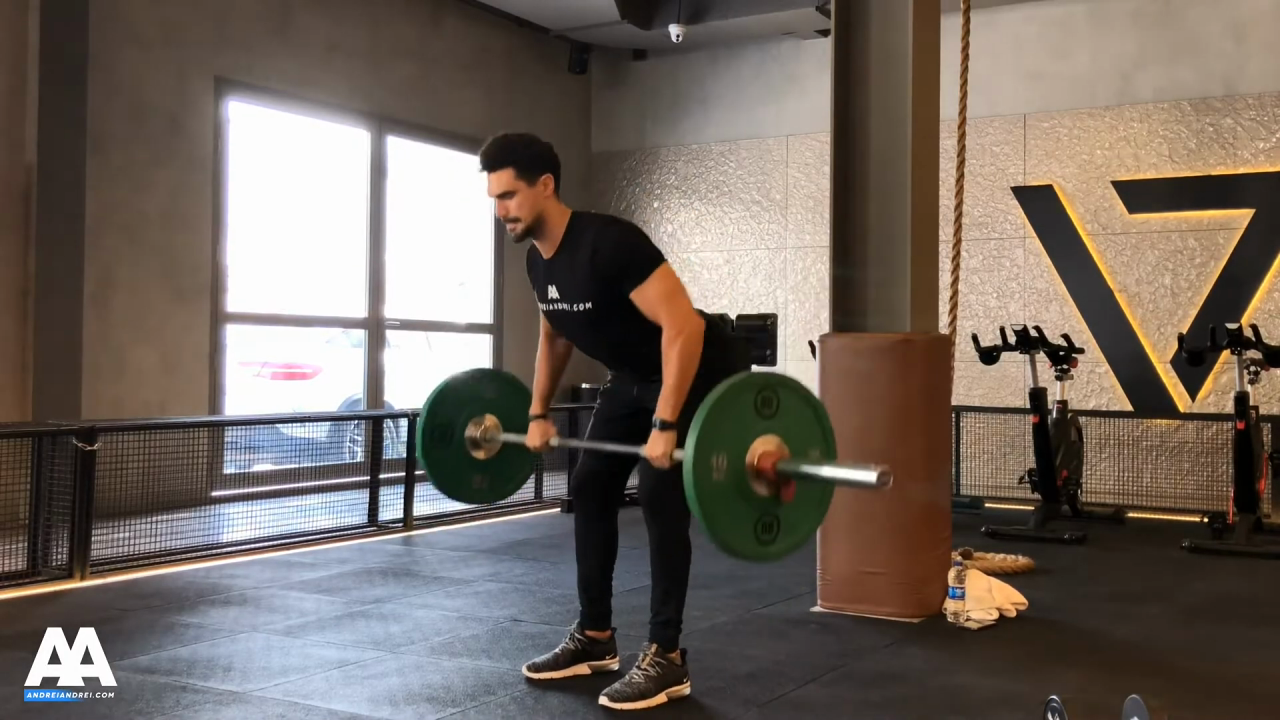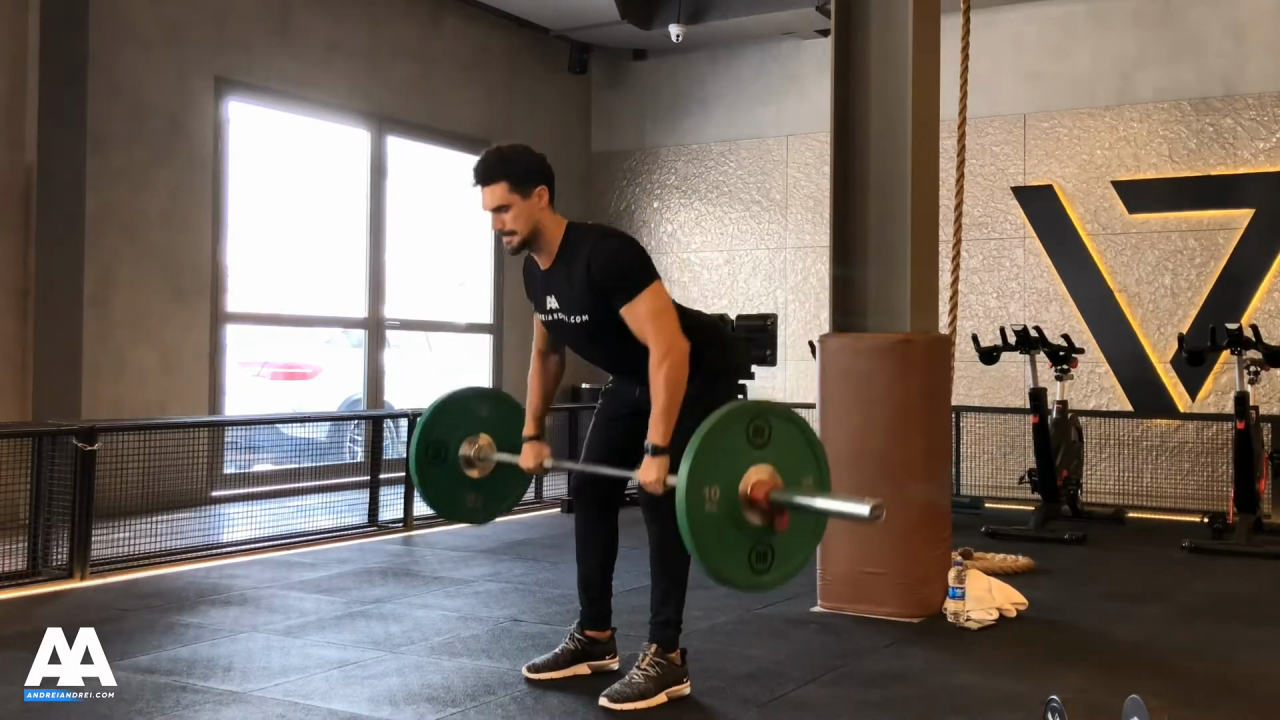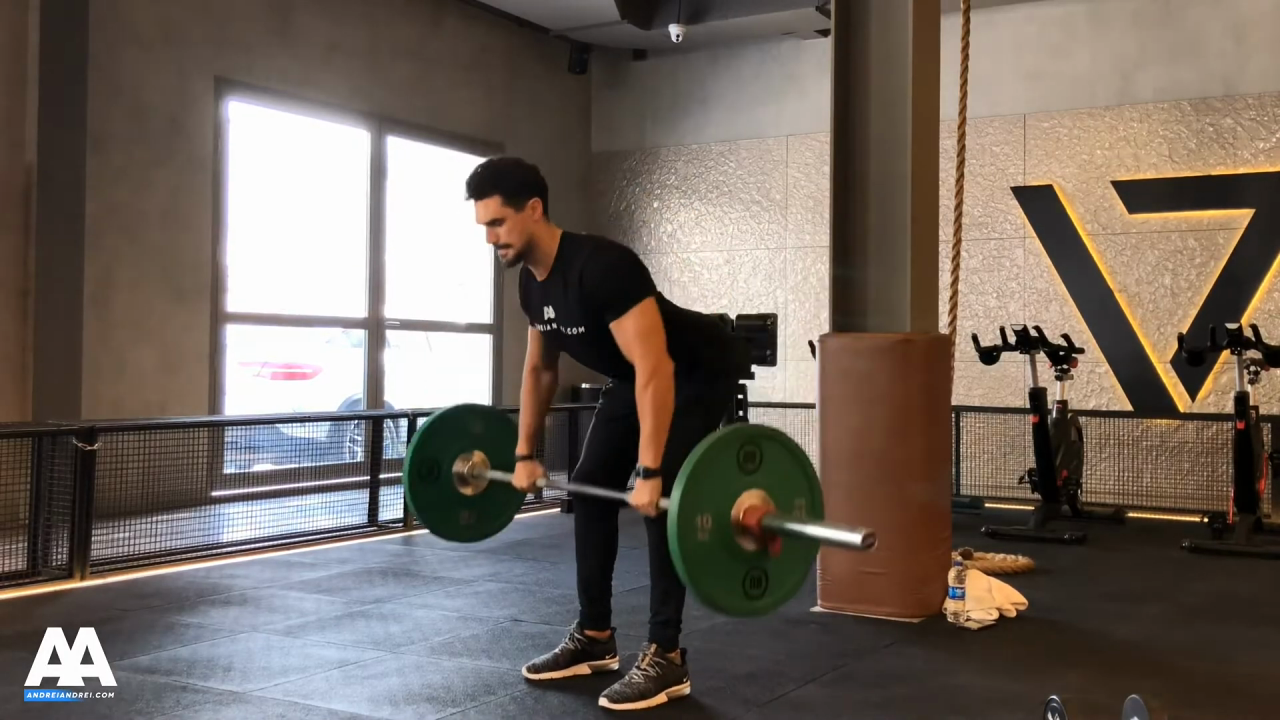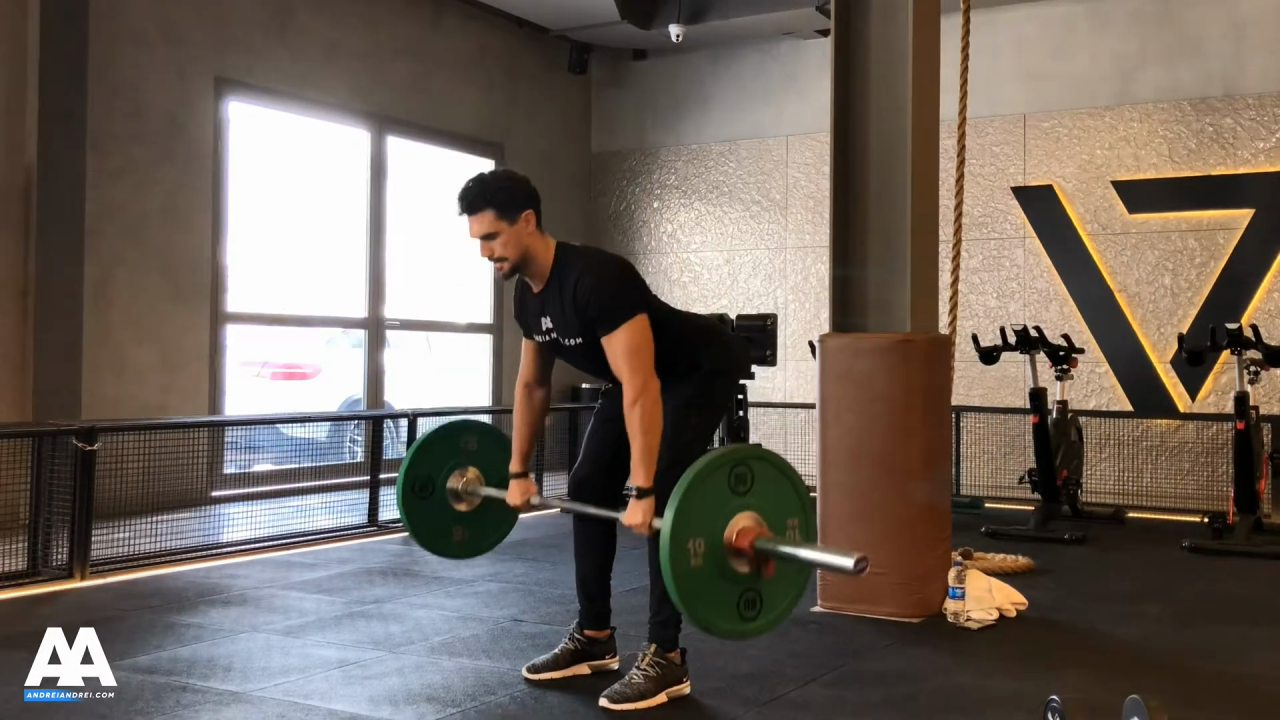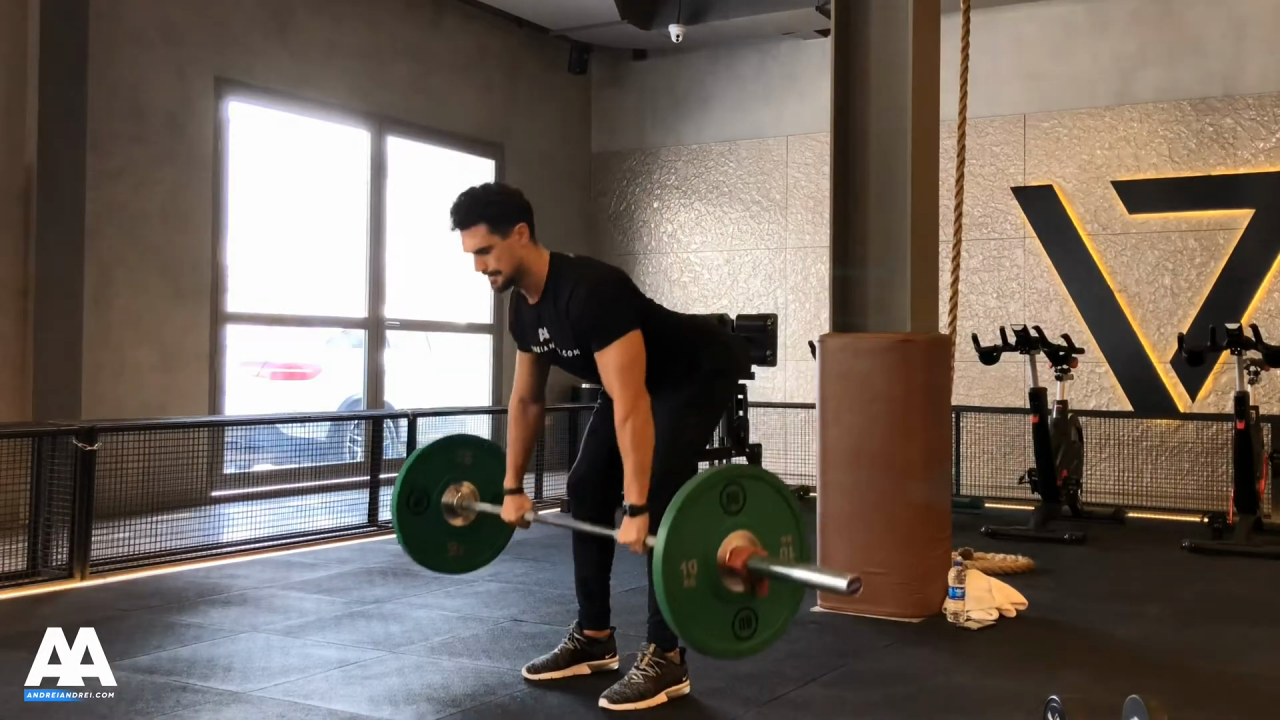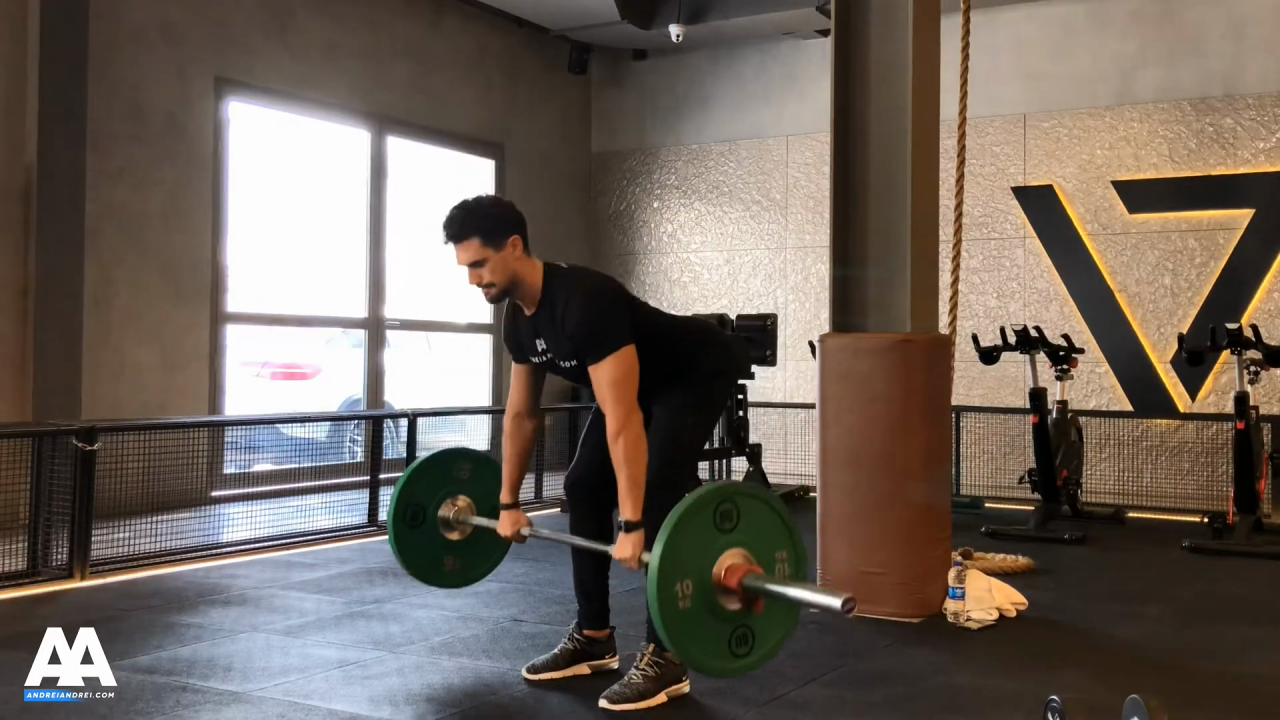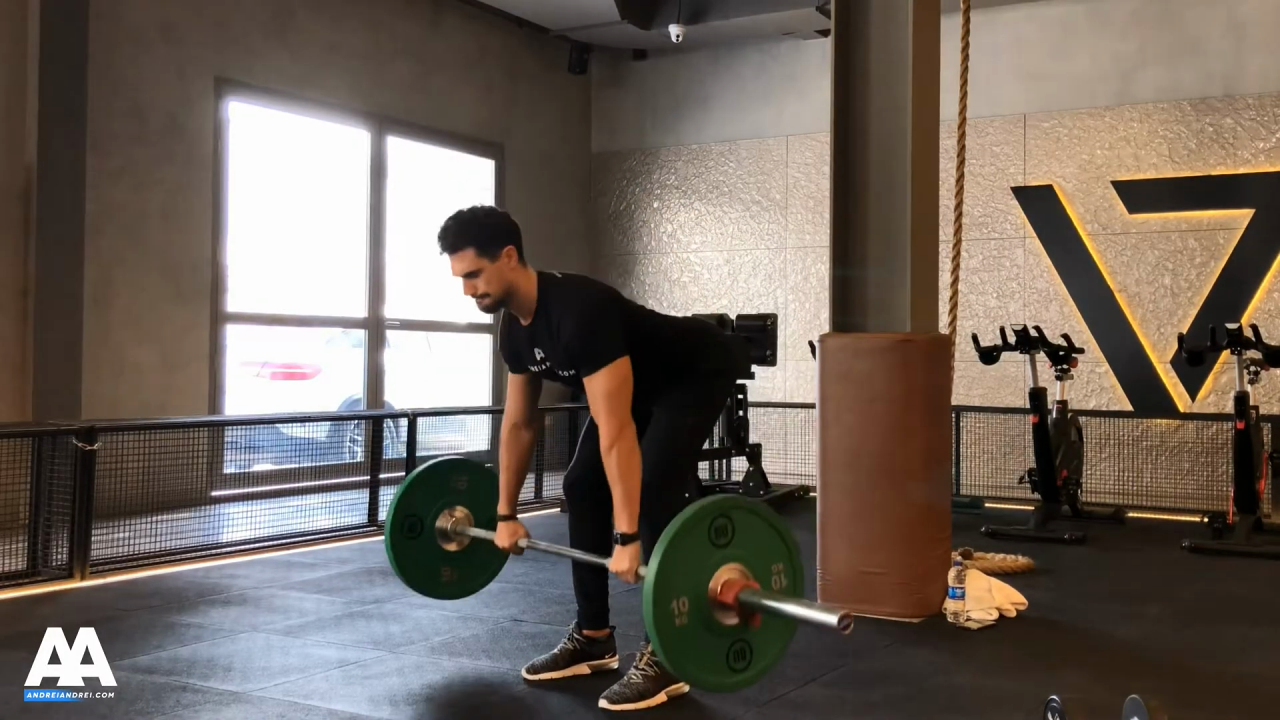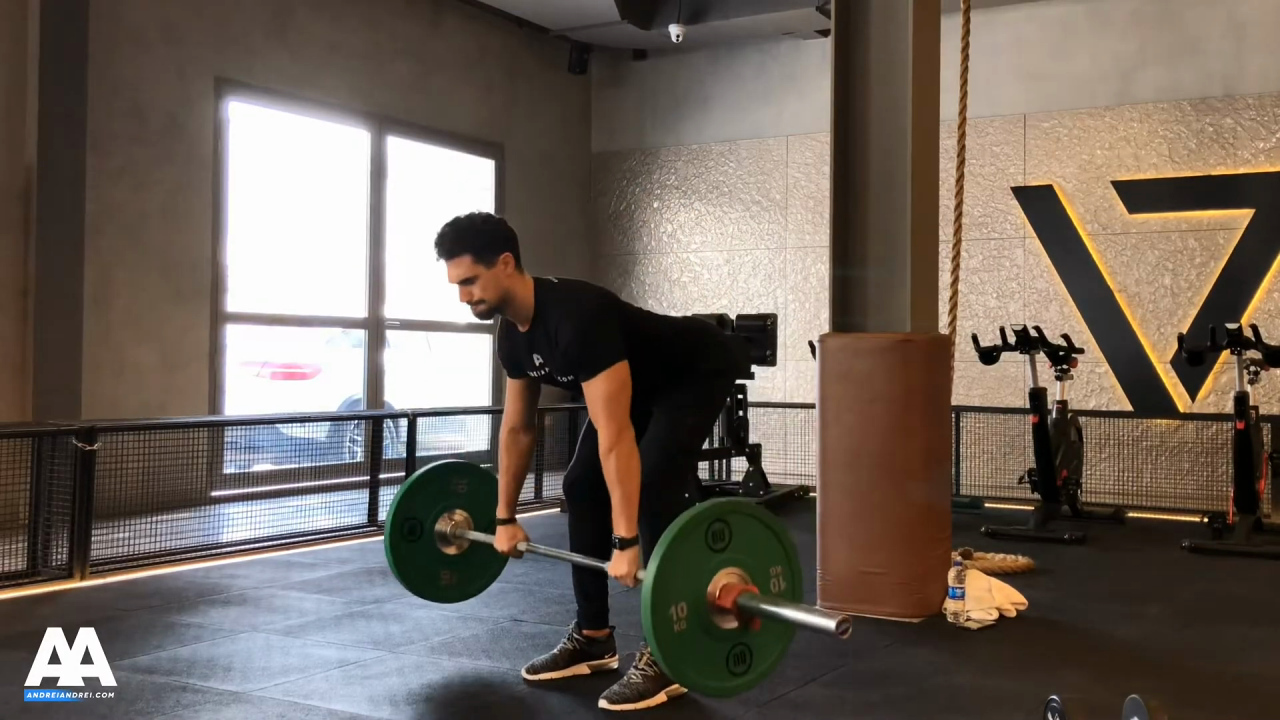
dt=0.1s
person 1, frame 1
left shoulder: (609, 243)
right shoulder: (538, 262)
left elbow: (684, 326)
right elbow: (554, 337)
left wrist: (666, 426)
right wrist: (539, 414)
left hip: (697, 368)
right hip: (631, 374)
left knee: (662, 493)
right knee: (589, 488)
left ankle: (666, 658)
right ankle: (594, 636)
person 1, frame 2
left shoulder: (605, 254)
right shoulder: (534, 273)
left elbow: (671, 347)
right elbow: (546, 353)
left wrist: (658, 451)
right wrist: (533, 434)
left hip: (699, 369)
right hip: (631, 375)
left knee: (661, 497)
right knee: (590, 490)
left ankle: (666, 658)
right ankle: (594, 636)
person 1, frame 3
left shoulder: (601, 267)
right shoulder: (531, 284)
left elbow: (655, 368)
right elbow: (539, 370)
left wrist: (650, 472)
right wrist: (525, 453)
left hip: (698, 371)
right hip: (630, 377)
left knee: (661, 500)
right knee: (590, 490)
left ankle: (665, 658)
right ankle: (594, 636)
person 1, frame 4
left shoulder: (596, 279)
right shoulder: (527, 297)
left elbow: (641, 388)
right elbow: (532, 385)
left wrist: (642, 493)
right wrist: (519, 471)
left hip: (699, 371)
right hip: (633, 377)
left knee: (661, 495)
right knee: (587, 489)
left ankle: (665, 657)
right ankle: (594, 637)
person 1, frame 5
left shoulder: (590, 291)
right shoulder: (523, 309)
left elbow: (631, 407)
right elbow: (526, 400)
left wrist: (637, 512)
right wrist: (513, 487)
left hip: (699, 371)
right hip: (638, 379)
left knee: (659, 494)
right knee: (585, 489)
left ankle: (664, 657)
right ankle: (593, 637)
person 1, frame 6
left shoulder: (585, 302)
right shoulder: (518, 320)
left elbow: (623, 421)
right elbow: (521, 414)
left wrist: (631, 527)
right wrist: (508, 503)
left hip: (698, 372)
right hip: (643, 377)
left knee: (657, 492)
right knee: (583, 487)
left ankle: (664, 657)
right ankle: (593, 635)
person 1, frame 7
left shoulder: (580, 312)
right shoulder: (515, 329)
left elbow: (616, 433)
right elbow: (518, 425)
left wrist: (628, 540)
right wrist: (506, 514)
left hip: (697, 372)
right hip: (642, 379)
left knee: (655, 492)
right knee: (581, 487)
left ankle: (663, 658)
right ankle: (593, 636)
person 1, frame 8
left shoulder: (578, 317)
right shoulder: (512, 335)
left elbow: (616, 439)
right elbow: (516, 430)
left wrist: (627, 546)
right wrist: (505, 518)
left hip: (697, 372)
right hip: (640, 379)
left knee: (655, 493)
right knee: (581, 487)
left ankle: (664, 658)
right ankle: (592, 636)
